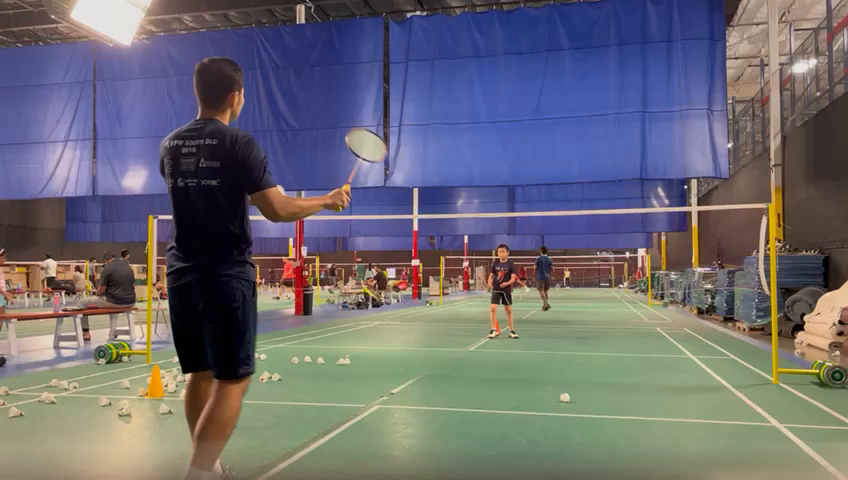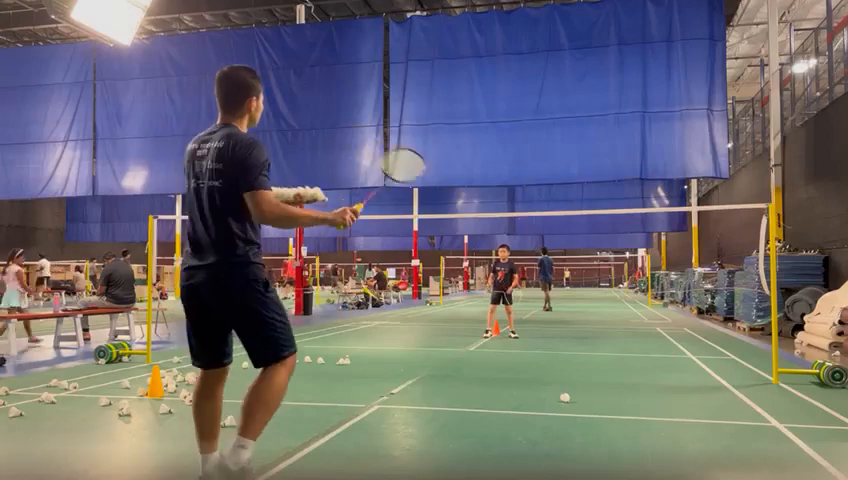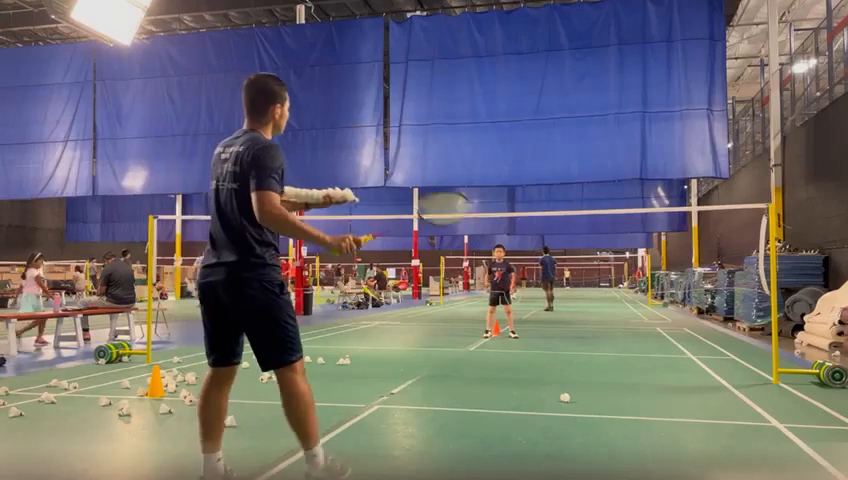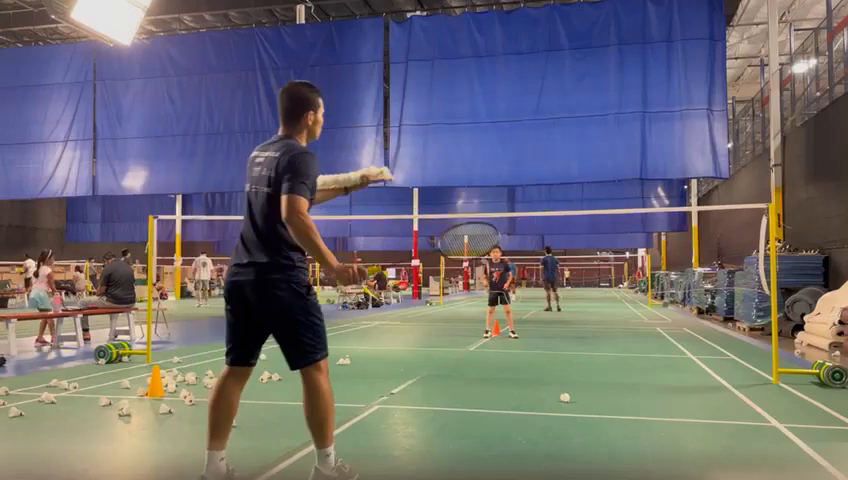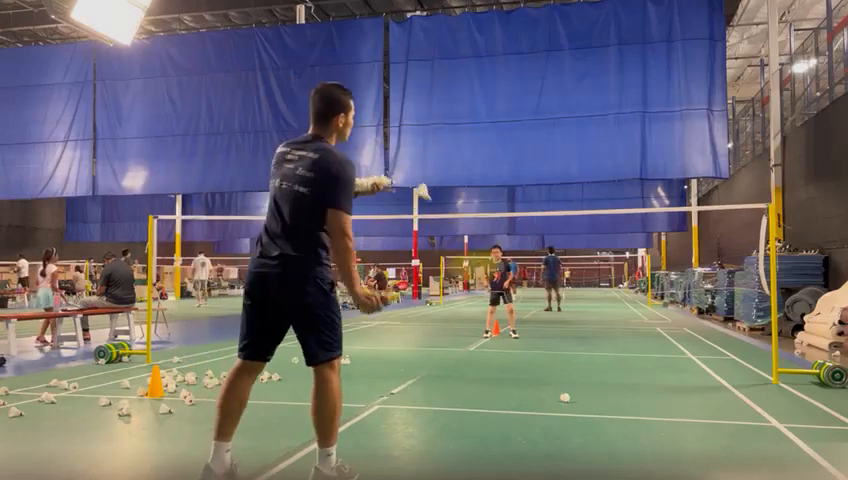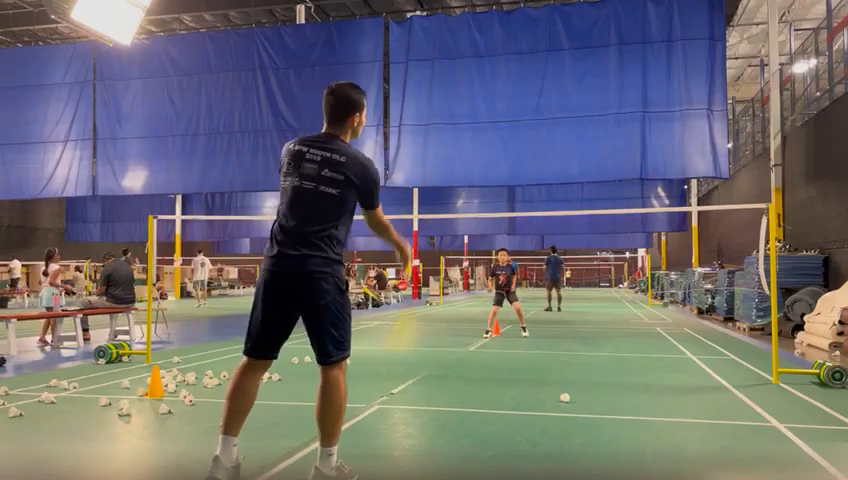
dt=0.2s
person 1, frame 1
left shoulder: (170, 145)
right shoulder: (240, 144)
right elbow: (275, 210)
right wrist: (326, 201)
left hip: (181, 275)
right hip: (225, 277)
left knee: (201, 374)
right knee: (233, 381)
person 1, frame 2
left shoulder: (195, 147)
right shoulder: (246, 146)
right elbow: (263, 212)
left wrist: (286, 199)
right wrist: (327, 218)
left hip: (196, 275)
right hip: (236, 275)
left knee: (211, 371)
right knee: (280, 362)
person 1, frame 3
left shoulder: (223, 150)
right shoulder: (264, 150)
right elbow: (267, 212)
left wrist: (314, 200)
right wrist: (325, 241)
left hip: (213, 275)
right hip: (252, 277)
left knee: (220, 371)
right knee: (290, 369)
person 1, frame 4
left shoulder: (259, 154)
right shoulder: (300, 157)
right elbow: (294, 216)
left wrist: (349, 185)
right wrist: (331, 264)
left hip: (240, 276)
right hip: (281, 279)
left knee: (235, 369)
right knee: (314, 368)
person 1, frame 5
left shoulder: (283, 152)
right shoulder: (340, 165)
right elbow: (339, 232)
left wrist: (362, 188)
right wrist: (355, 289)
left hip: (262, 271)
right hip: (306, 276)
left knee: (247, 364)
right knee: (326, 366)
person 1, frame 6
left shoulder: (292, 149)
right shoulder: (362, 167)
right elbow: (376, 222)
right wrist: (399, 245)
left hip: (276, 266)
right hip: (320, 274)
left knee: (254, 360)
right knee: (333, 366)
